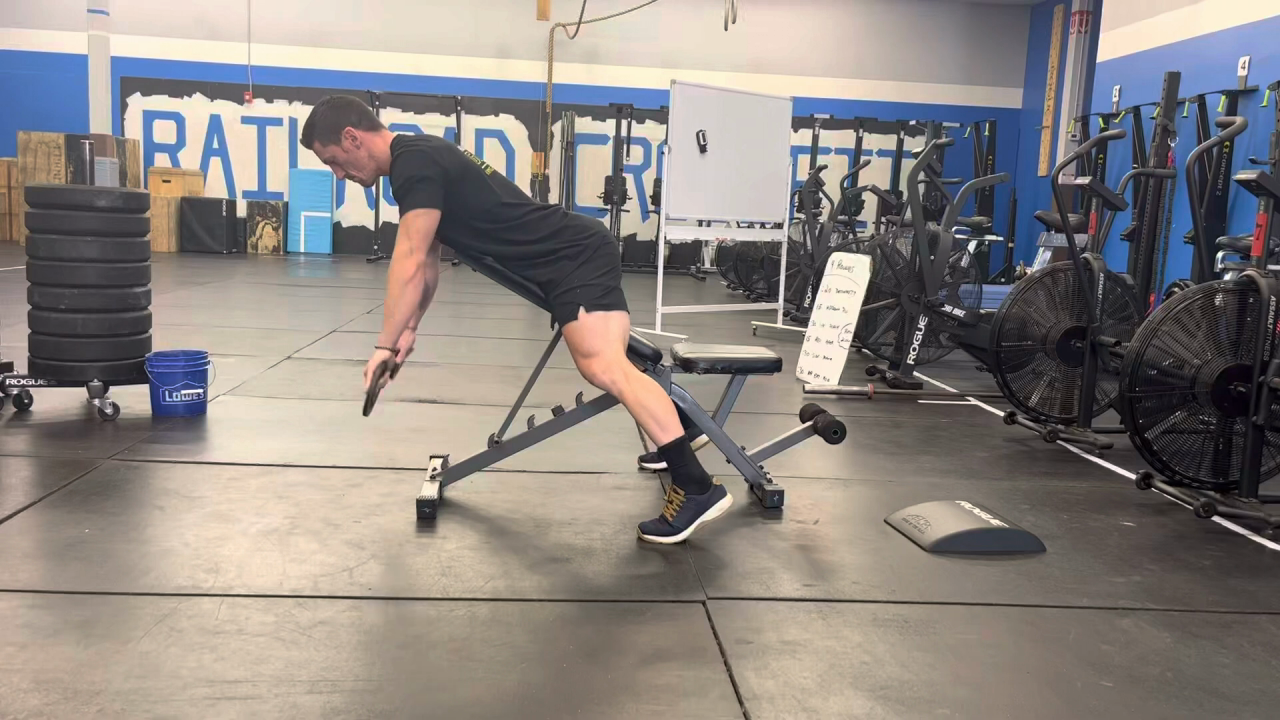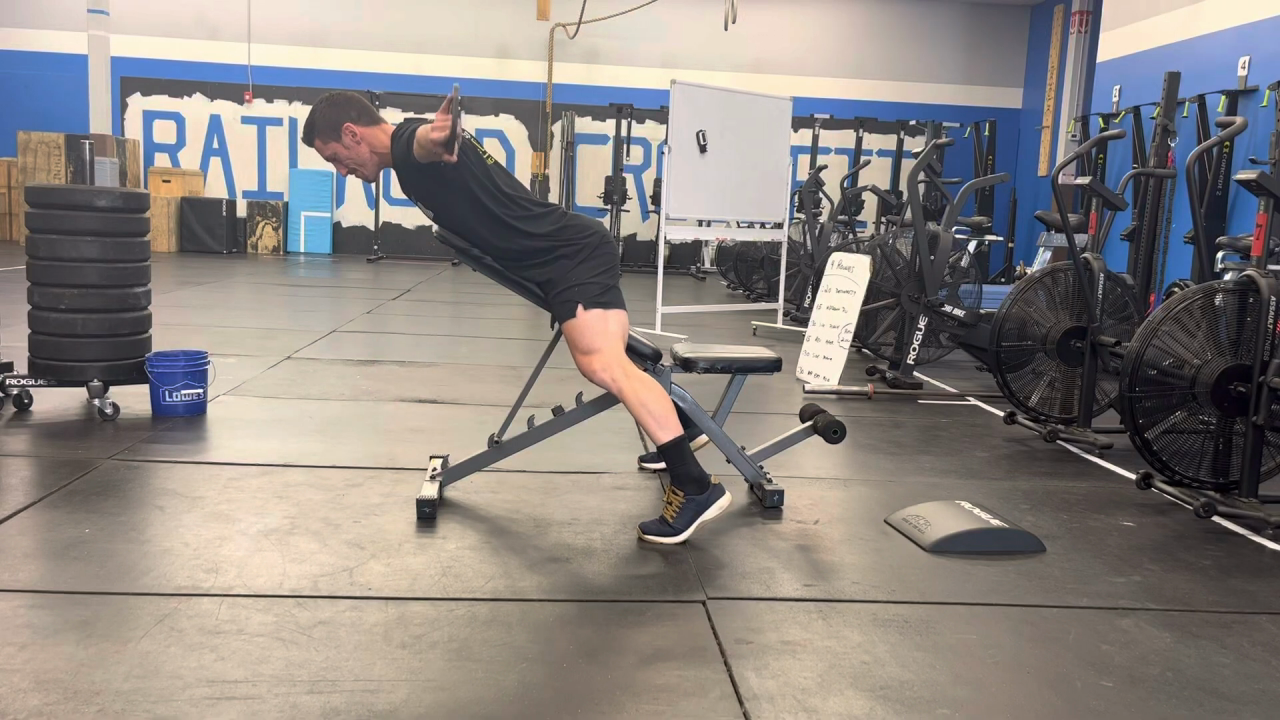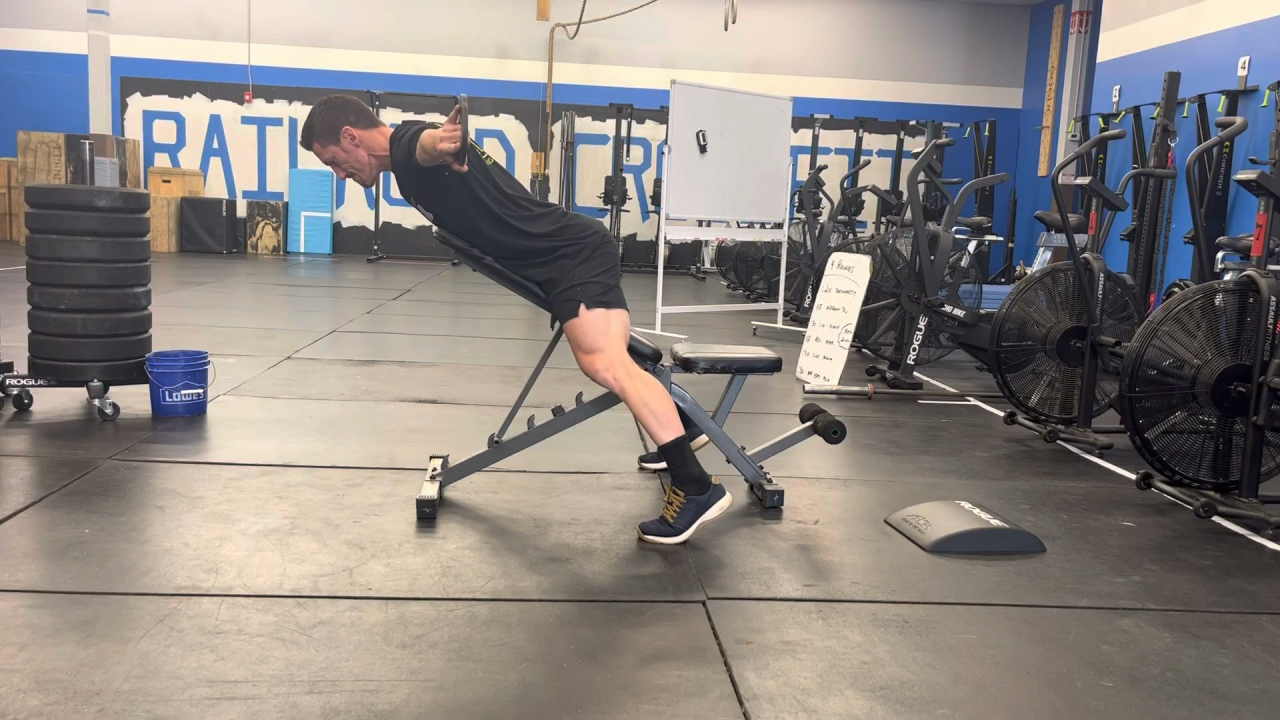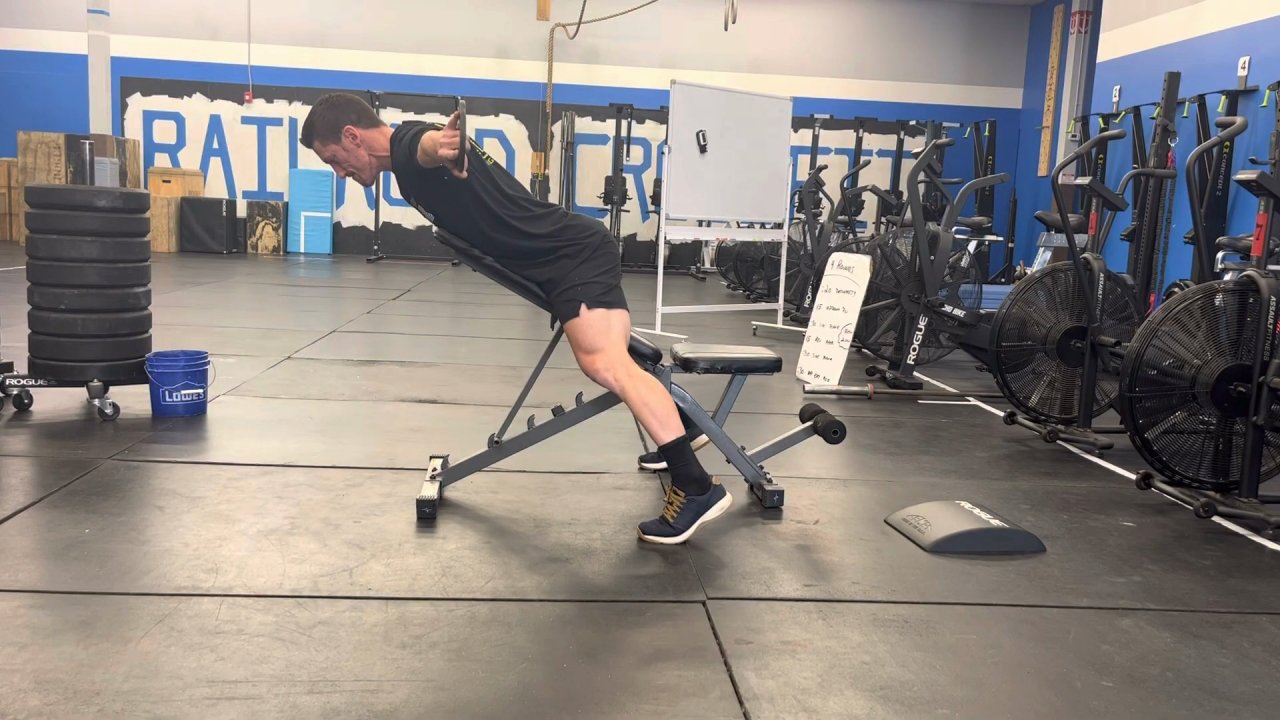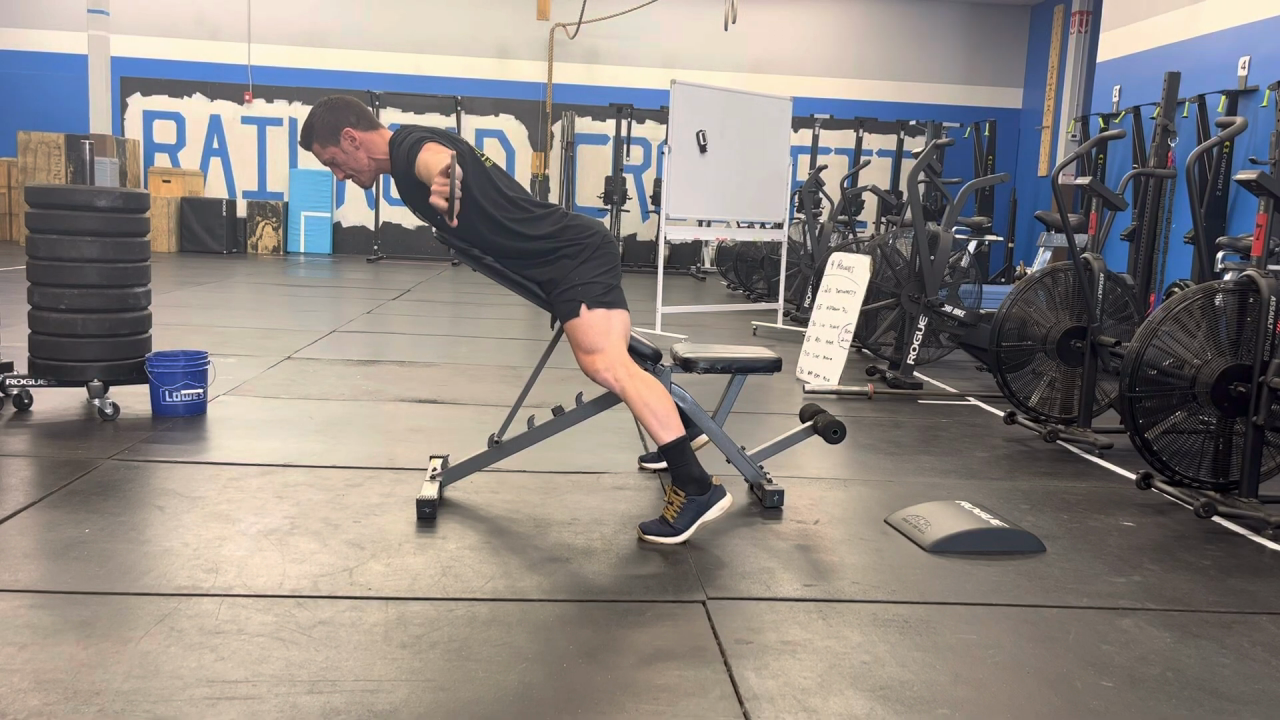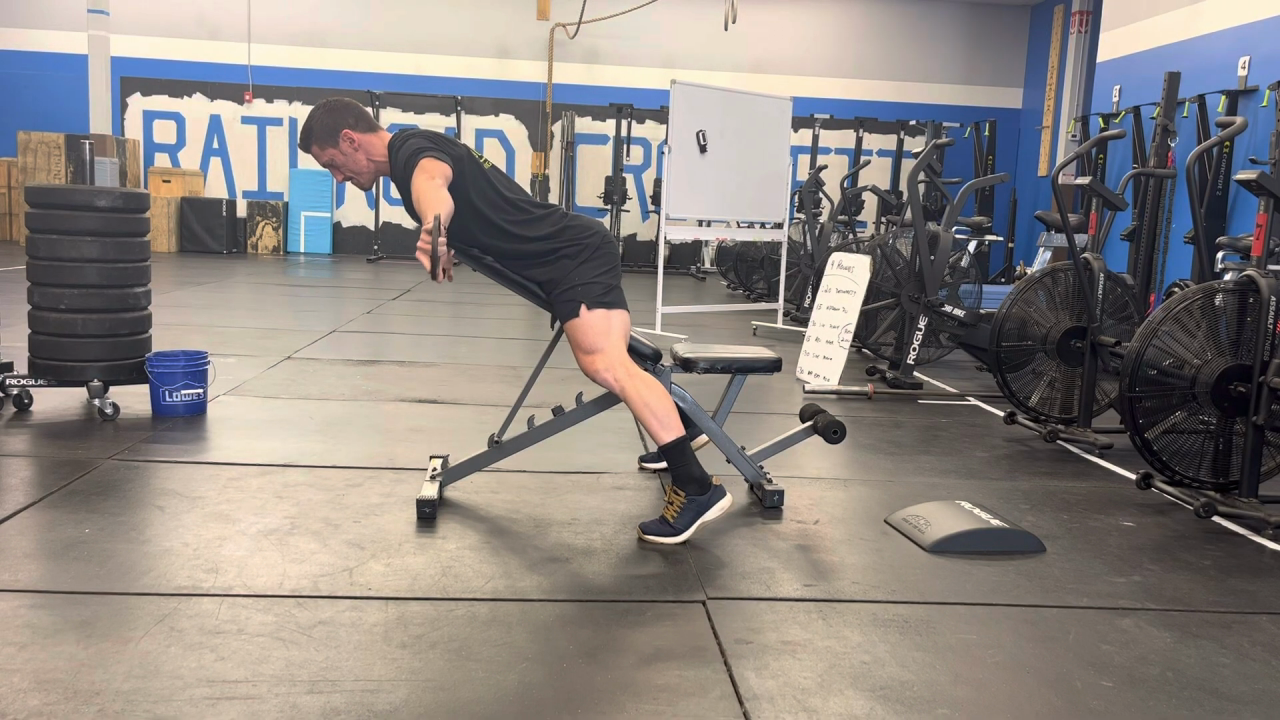
dt=0.7s
person 1, frame 1
left shoulder: (413, 162)
right shoulder: (418, 158)
left elbow: (410, 261)
right elbow: (428, 256)
left wrist: (386, 342)
right wrist: (410, 327)
left hip: (576, 257)
right hip: (571, 253)
left knee: (602, 367)
right knee: (608, 359)
left ankle: (697, 486)
right ankle: (680, 426)
person 1, frame 2
left shoulder: (411, 143)
right shoulder: (412, 154)
left elbow: (430, 139)
left wrist: (437, 136)
left hip: (572, 254)
right hip: (569, 251)
left knee: (602, 364)
right knee: (608, 358)
left ankle: (694, 486)
right ankle: (681, 427)
person 1, frame 3
left shoulder: (409, 144)
right shoulder: (409, 158)
left elbow: (431, 143)
left wrist: (445, 142)
left hip: (574, 253)
right hip: (568, 252)
left knee: (604, 363)
right knee: (609, 355)
left ankle: (696, 487)
right ankle: (681, 426)
person 1, frame 4
left shoulder: (409, 144)
right shoulder: (410, 158)
left elbow: (431, 144)
left wrist: (445, 145)
left hip: (574, 254)
right hip: (570, 253)
left knee: (604, 363)
right knee: (610, 356)
left ankle: (696, 487)
right ankle: (682, 427)
person 1, frame 5
left shoulder: (409, 146)
right shoulder: (409, 151)
left elbow: (436, 156)
left wrist: (443, 176)
right wrist: (452, 223)
left hip: (575, 254)
right hip: (570, 252)
left knee: (604, 363)
right knee: (610, 354)
left ankle: (696, 487)
right ankle: (681, 426)
person 1, frame 6
left shoulder: (410, 149)
right shoulder: (414, 149)
left elbow: (431, 183)
left wrist: (432, 228)
right wrist: (445, 244)
left hip: (574, 253)
right hip: (570, 251)
left knee: (603, 363)
right knee: (609, 356)
left ankle: (696, 487)
right ankle: (682, 427)
